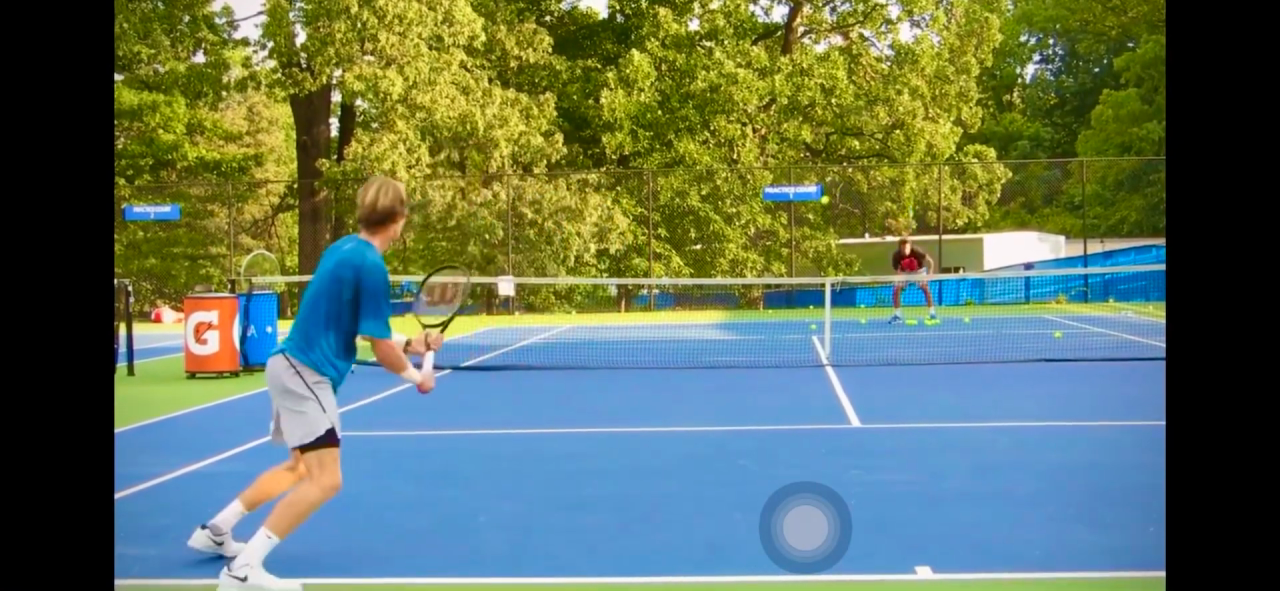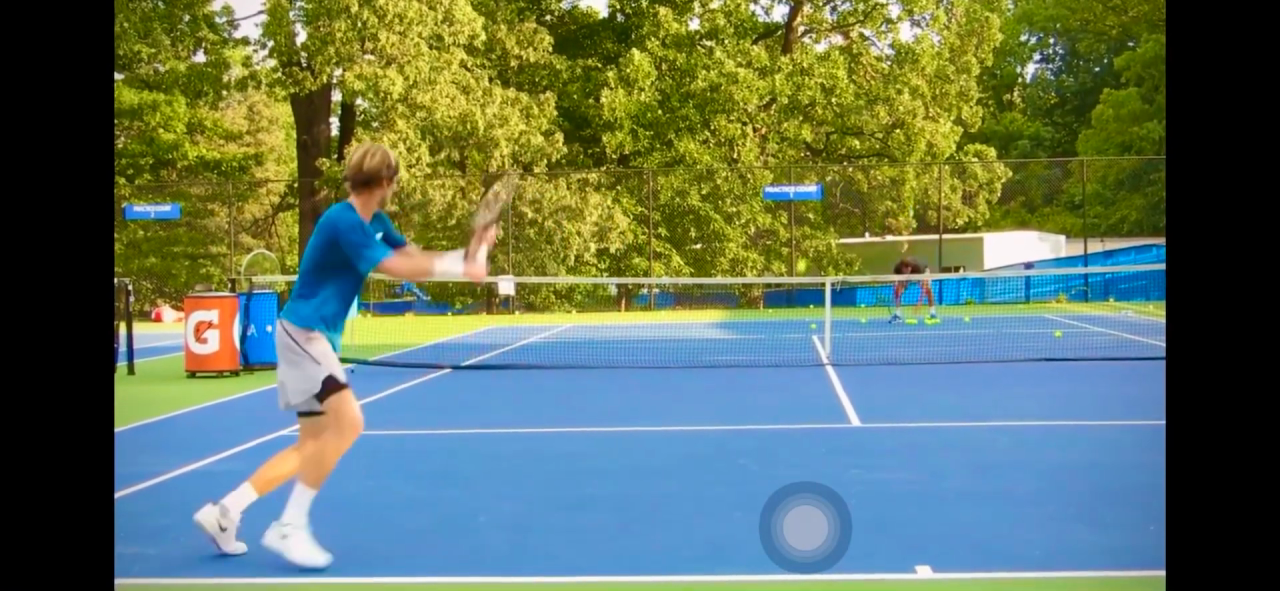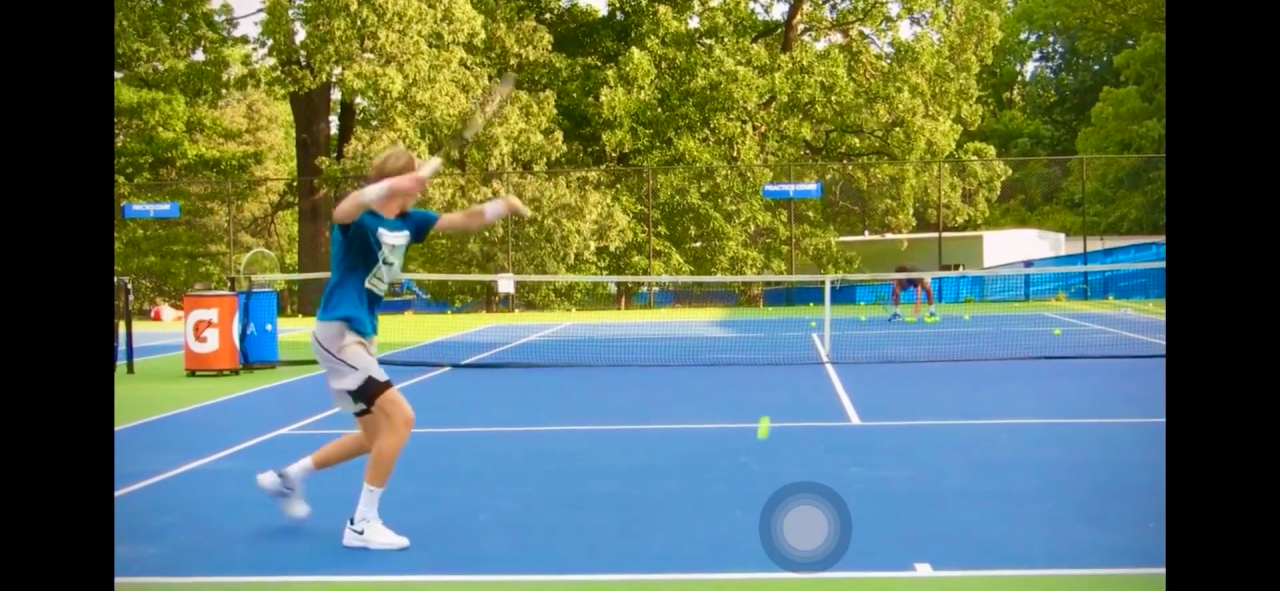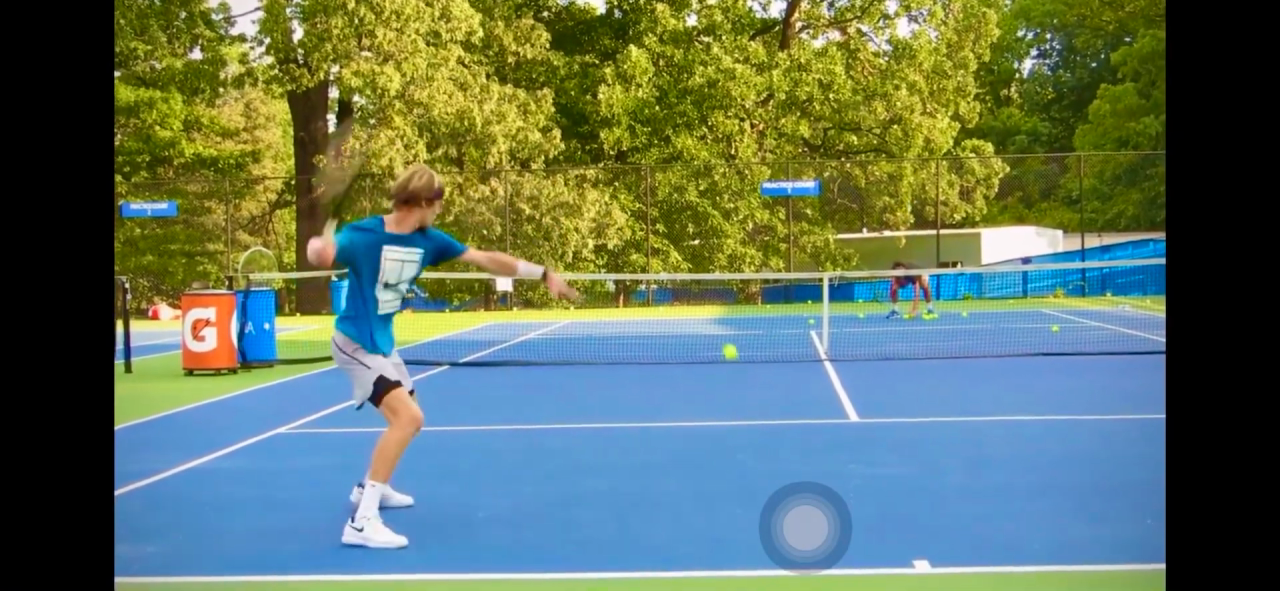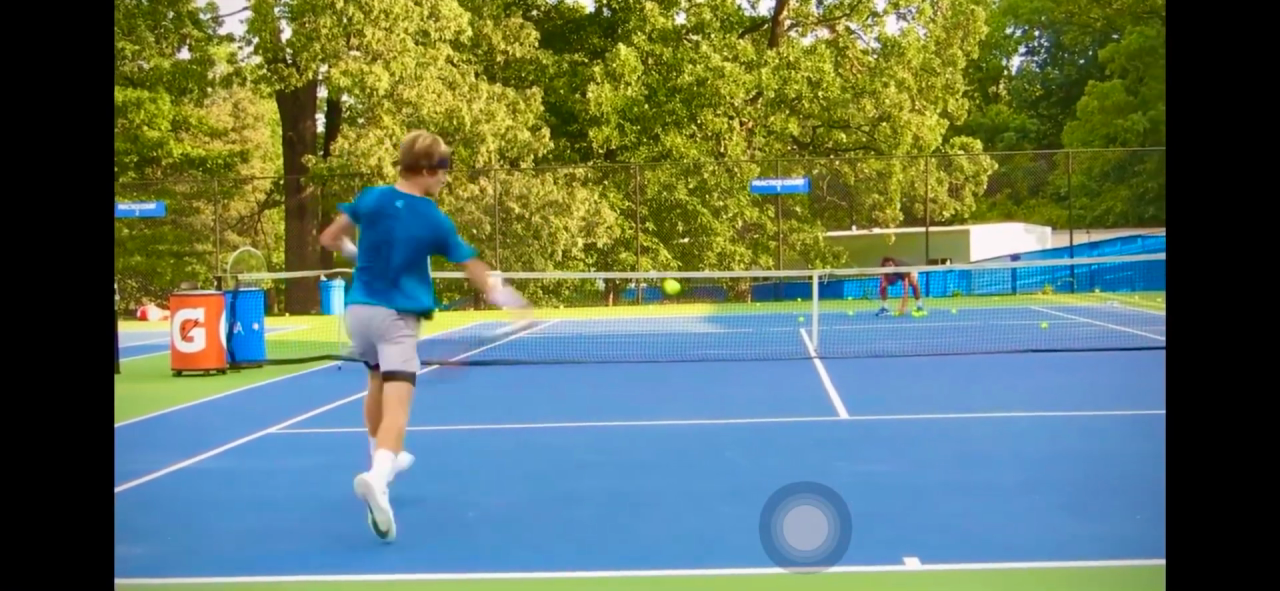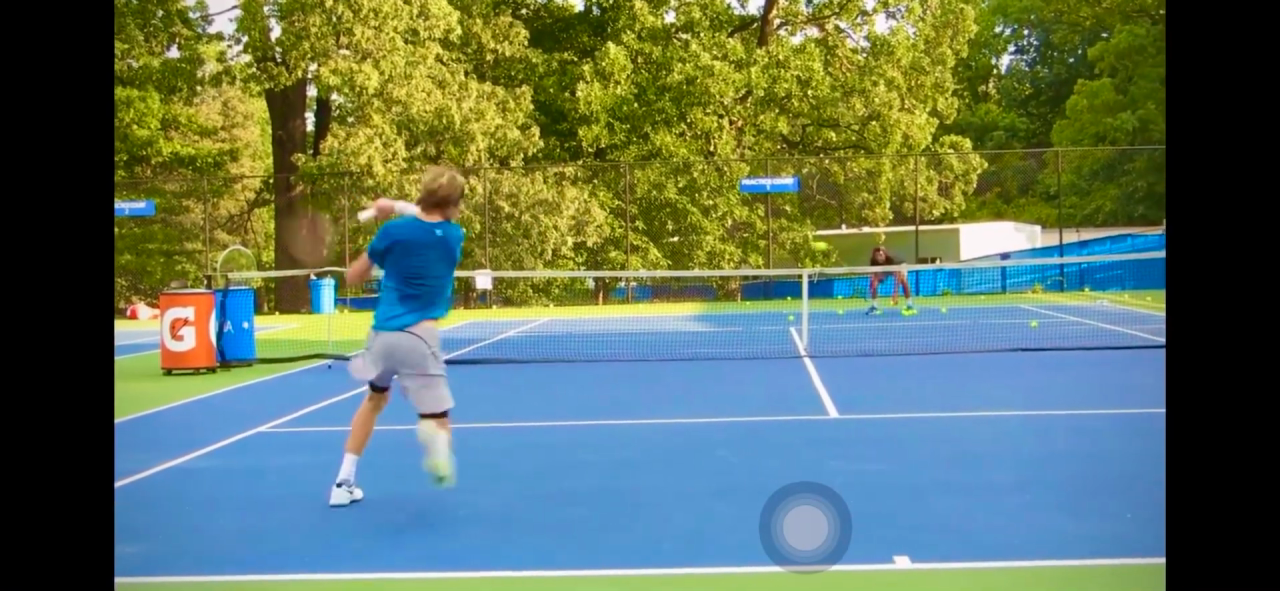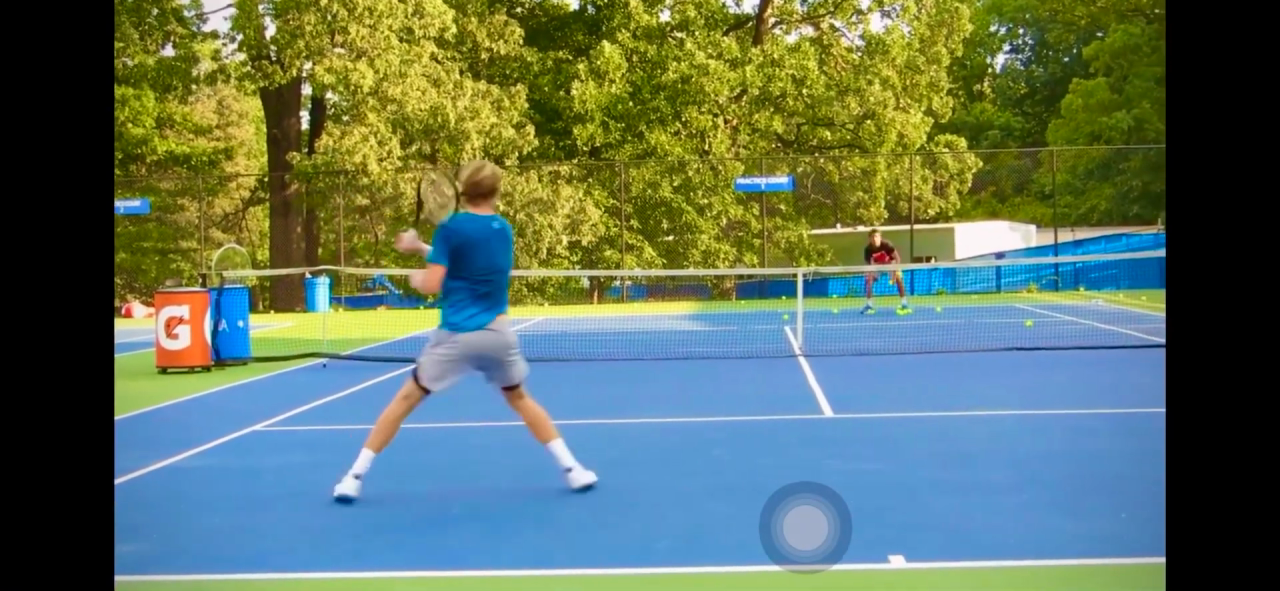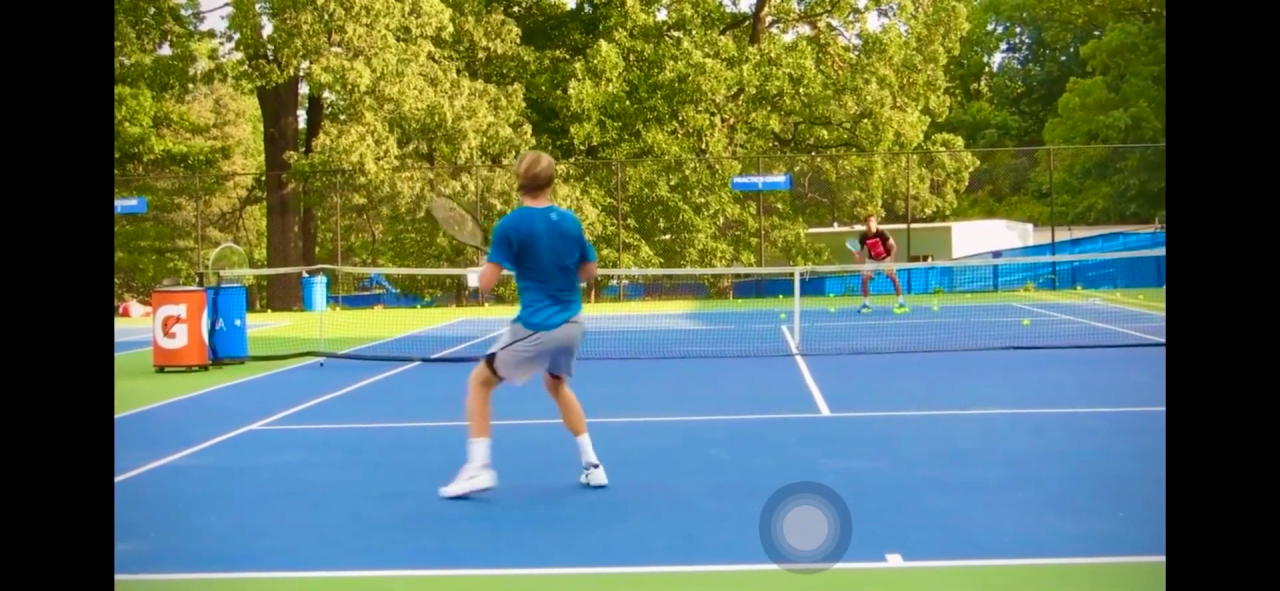
dt=0.2s
person 1, frame 1
left shoulder: (342, 250)
right shoulder: (370, 266)
right elbow: (380, 346)
left wrist: (409, 344)
right wrist: (416, 376)
left hip: (292, 365)
right hip: (305, 372)
left knee: (301, 468)
right knee: (326, 480)
left ankle: (215, 530)
person 1, frame 2
left shoulder: (374, 223)
right shoulder: (341, 222)
left elbow: (415, 259)
right elbow: (398, 269)
left wrist: (467, 253)
right wrist: (464, 269)
left hip: (314, 336)
right hip: (302, 333)
left knee: (310, 445)
right knee: (347, 424)
left ankle: (225, 511)
right ankle: (290, 526)
person 1, frame 3
left shoulder: (405, 221)
right shoulder: (359, 217)
left elbow: (460, 221)
right elbow: (342, 210)
left wrist: (499, 206)
right wrist: (391, 186)
left hip: (356, 335)
right hip: (339, 333)
left knee: (375, 435)
right knee: (400, 419)
left ankle: (288, 478)
right ankle: (363, 523)
person 1, frame 4
left shoulder: (427, 240)
right shoulder: (362, 235)
left elbow: (483, 259)
right elbow: (324, 255)
left wrist: (541, 273)
right wrist: (320, 248)
left hip: (380, 342)
right hip: (355, 342)
left knee: (403, 419)
right knee: (407, 418)
left ankle: (371, 488)
right ankle: (362, 522)
person 1, frame 5
left shoulder: (370, 198)
right shoulder: (433, 221)
left elbow: (329, 239)
right elbow: (476, 272)
left wrist: (352, 251)
right wrist: (505, 296)
left hip: (357, 312)
right hip: (393, 319)
left knee: (378, 382)
right knee: (397, 410)
left ankle: (383, 459)
right ankle: (377, 477)
person 1, frame 6
left shoulder: (394, 231)
right shoulder: (452, 237)
left elbow: (355, 277)
right wrist: (398, 208)
left hip: (384, 335)
right hip: (419, 339)
left knee: (374, 402)
right knee: (437, 423)
left ankle: (343, 483)
right ankle: (433, 438)
person 1, frame 7
left shoulder: (451, 227)
right shoulder: (504, 229)
left elbow: (430, 284)
left wrist: (418, 277)
right wrist: (420, 246)
left hip: (457, 334)
right hip: (497, 333)
left knee: (406, 399)
right knee: (519, 398)
left ankle: (354, 477)
right ankle: (573, 469)
person 1, frame 8
left shoulder: (511, 225)
right shoulder: (571, 222)
left elbow: (487, 283)
right elbow: (589, 272)
left wrist: (479, 273)
left hip: (534, 328)
right hip: (571, 325)
left knee: (479, 383)
right knee: (557, 387)
left ankle: (478, 468)
right ankle: (592, 465)
